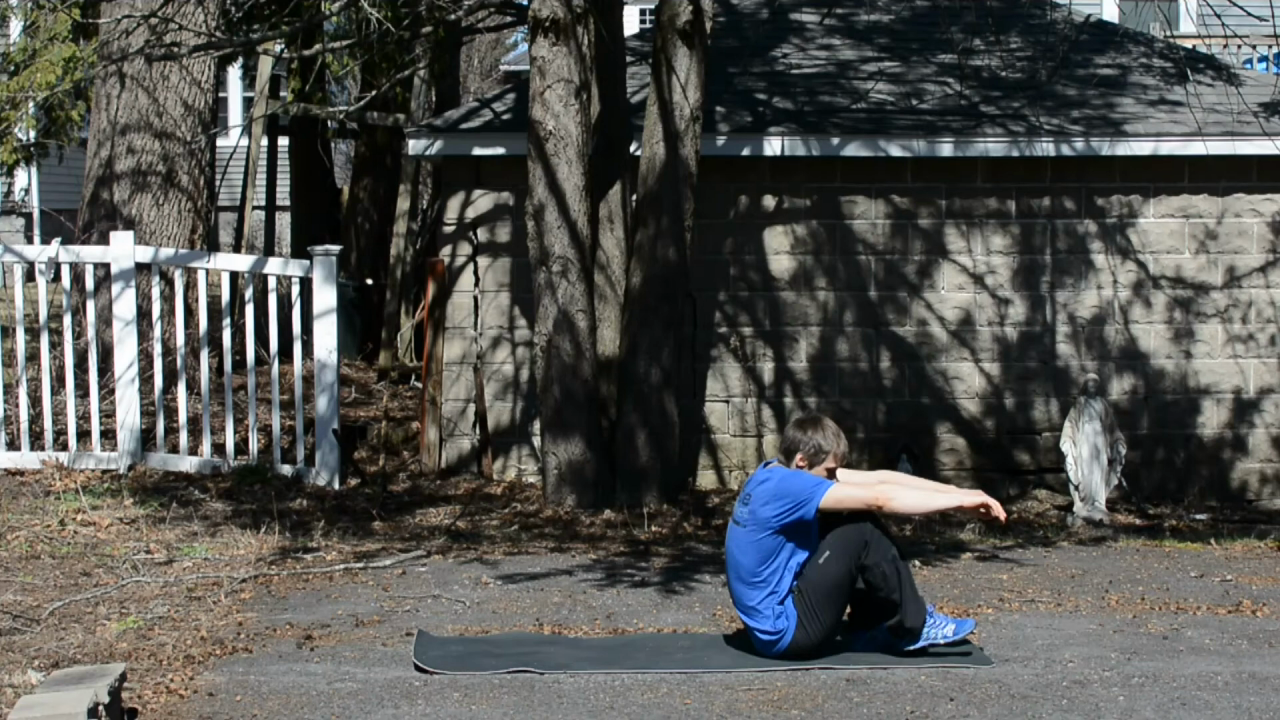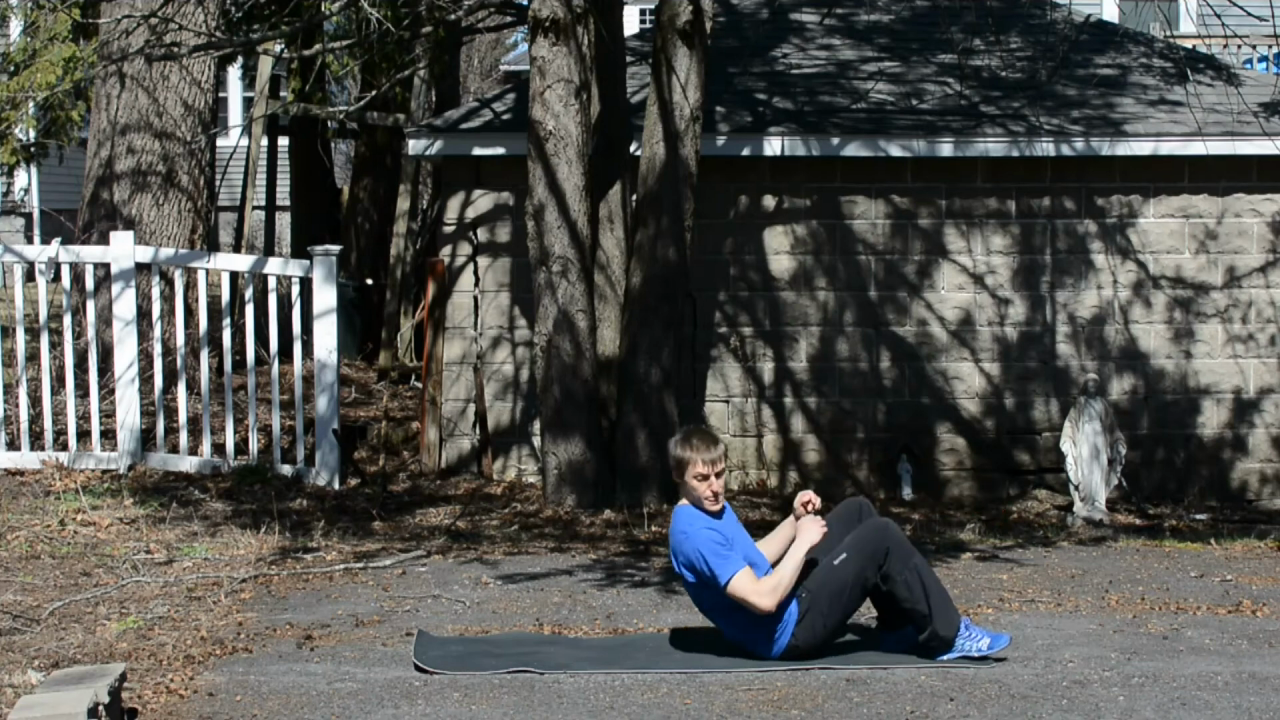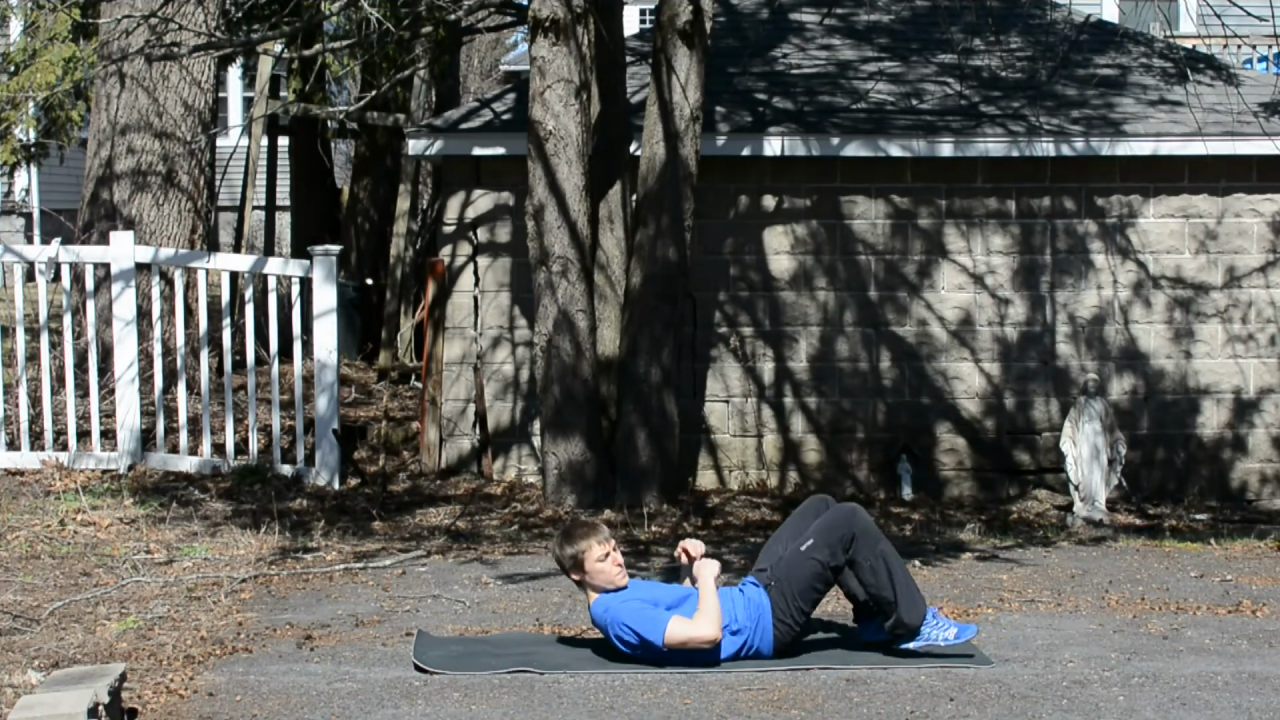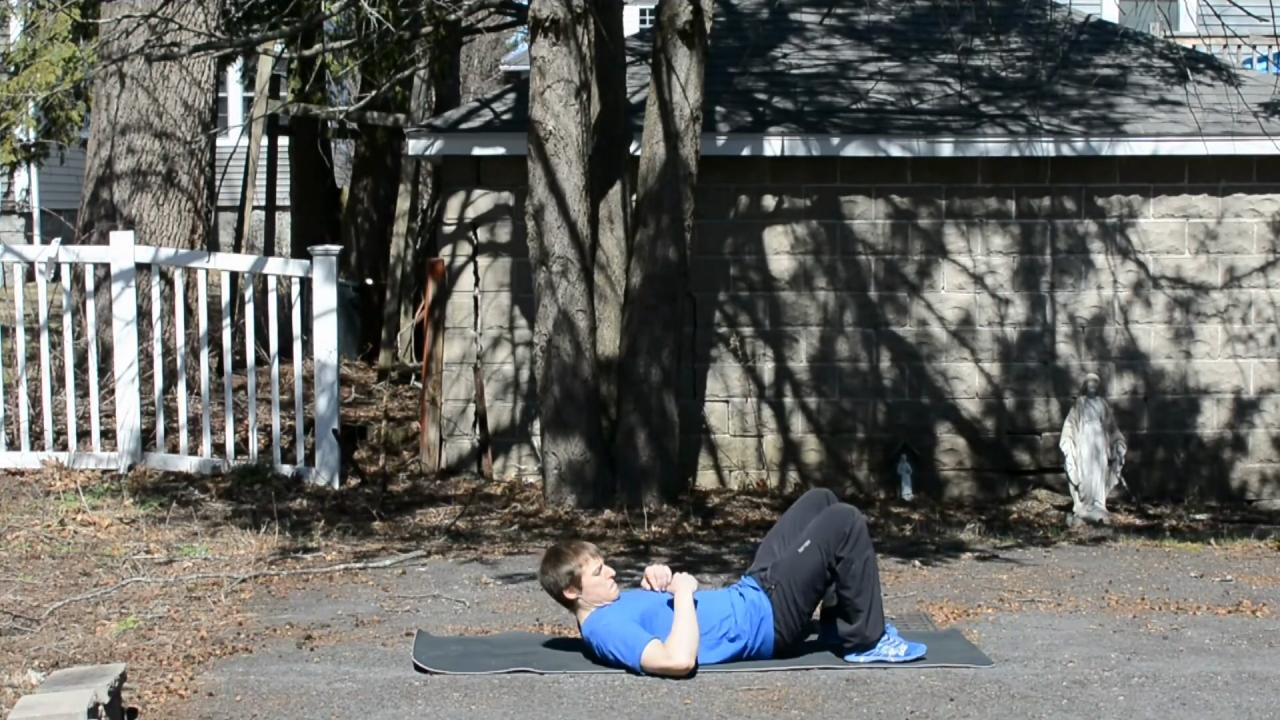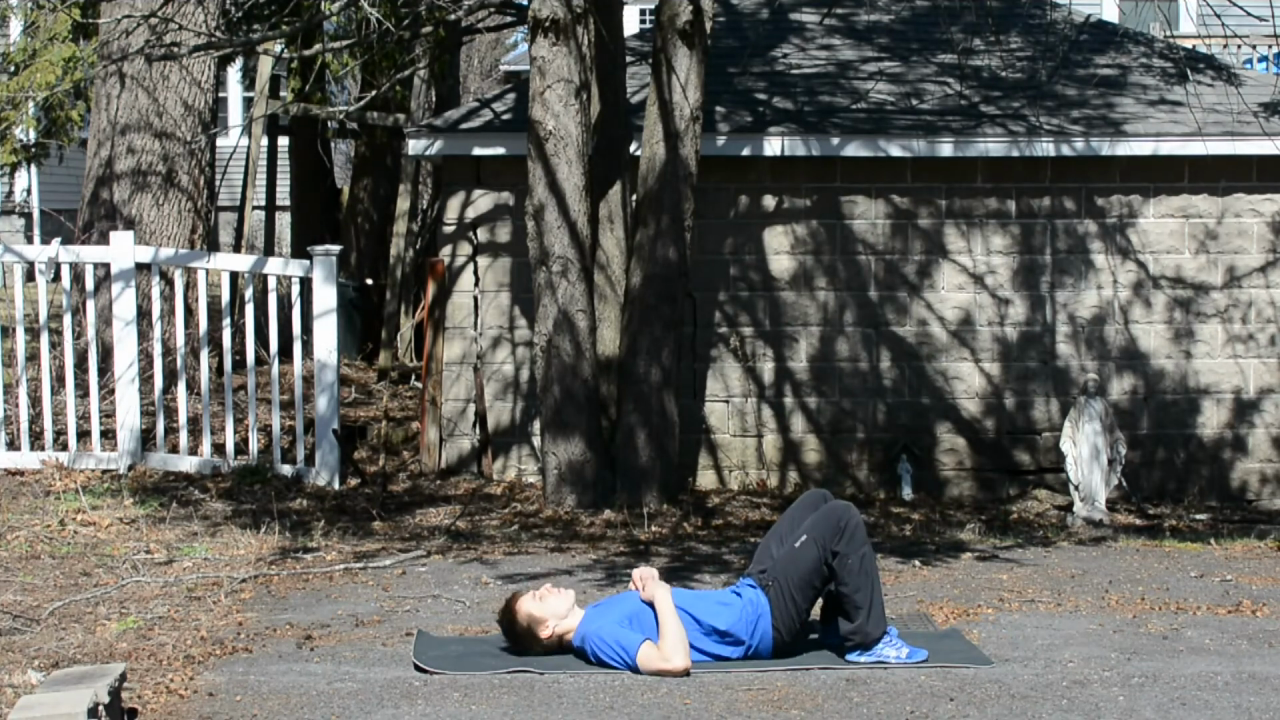
dt=0.7s
person 1, frame 1
left shoulder: (779, 472)
right shoulder: (785, 486)
left elbow: (878, 479)
right elbow: (879, 499)
right wrist: (960, 500)
left hip: (784, 613)
right hip: (787, 631)
left knee: (857, 516)
right knee: (862, 531)
left ankle: (873, 625)
right ankle: (910, 628)
person 1, frame 2
left shoulder: (713, 507)
right shoulder: (693, 534)
right elbow: (764, 598)
left wrist: (794, 519)
right wrist: (803, 542)
left hip: (783, 607)
right hip: (786, 632)
left knee: (856, 510)
right knee: (882, 535)
left ankle: (900, 630)
right ankle: (944, 638)
person 1, frame 3
left shoulder: (620, 594)
right shoulder: (616, 615)
right elbow: (707, 632)
left wrist: (690, 569)
right wrist: (705, 576)
left hip: (755, 595)
right hip: (769, 621)
left knee: (824, 506)
right knee: (850, 520)
left ankle: (875, 621)
right ankle: (911, 627)
person 1, frame 4
left shoulder: (609, 607)
right shoulder: (605, 630)
right elbow: (679, 660)
left wrist: (657, 587)
right wrist: (682, 595)
left hip: (751, 593)
right hip: (766, 620)
left knee: (822, 501)
right knee: (846, 523)
left ankle: (839, 627)
right ankle: (865, 641)
person 1, frame 5
left shoulder: (595, 616)
right shoulder: (598, 636)
right elbow: (675, 661)
left wrist: (646, 583)
right wrist: (660, 596)
left hip: (749, 596)
right hip: (765, 620)
left knee: (820, 500)
right knee: (842, 519)
left ankle: (840, 627)
right ankle: (868, 641)
